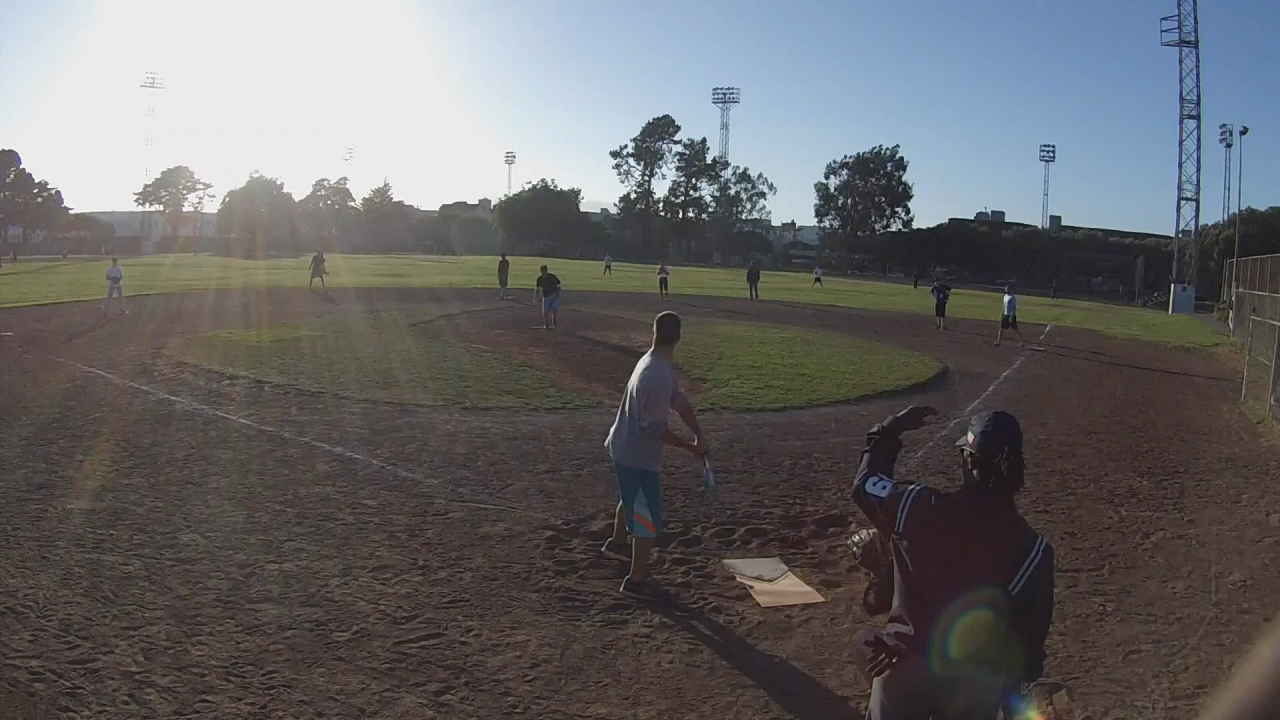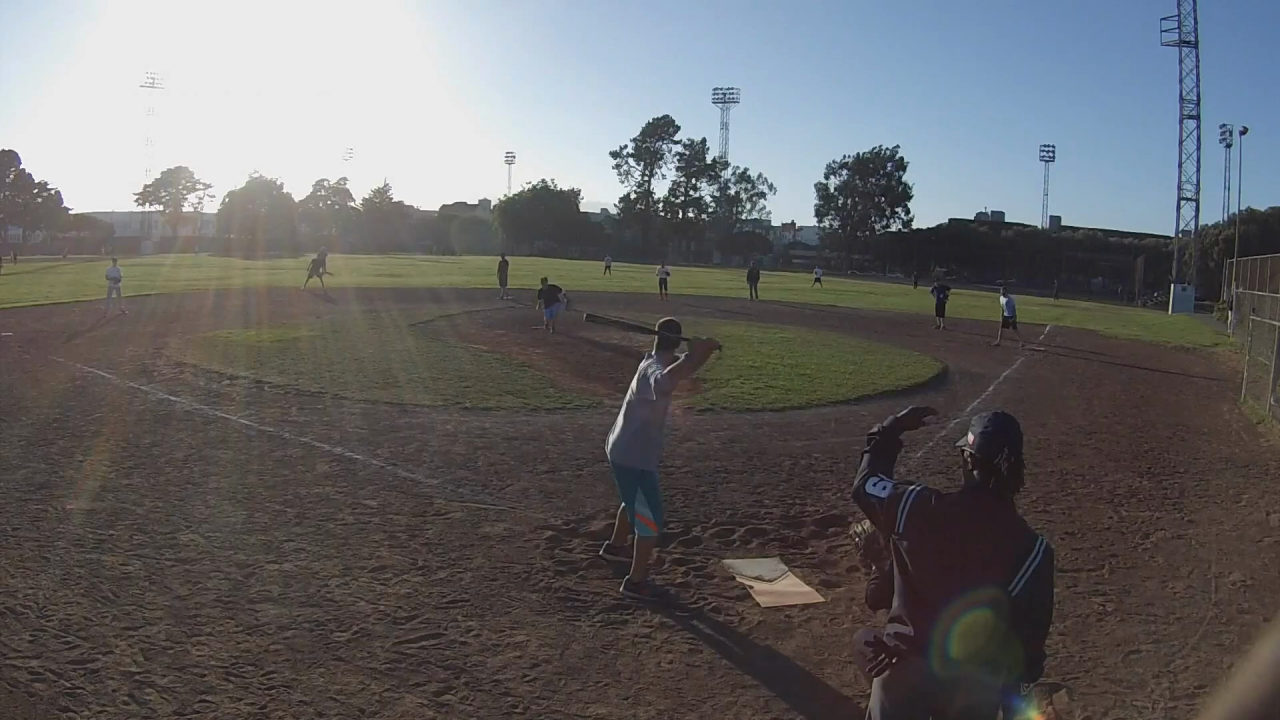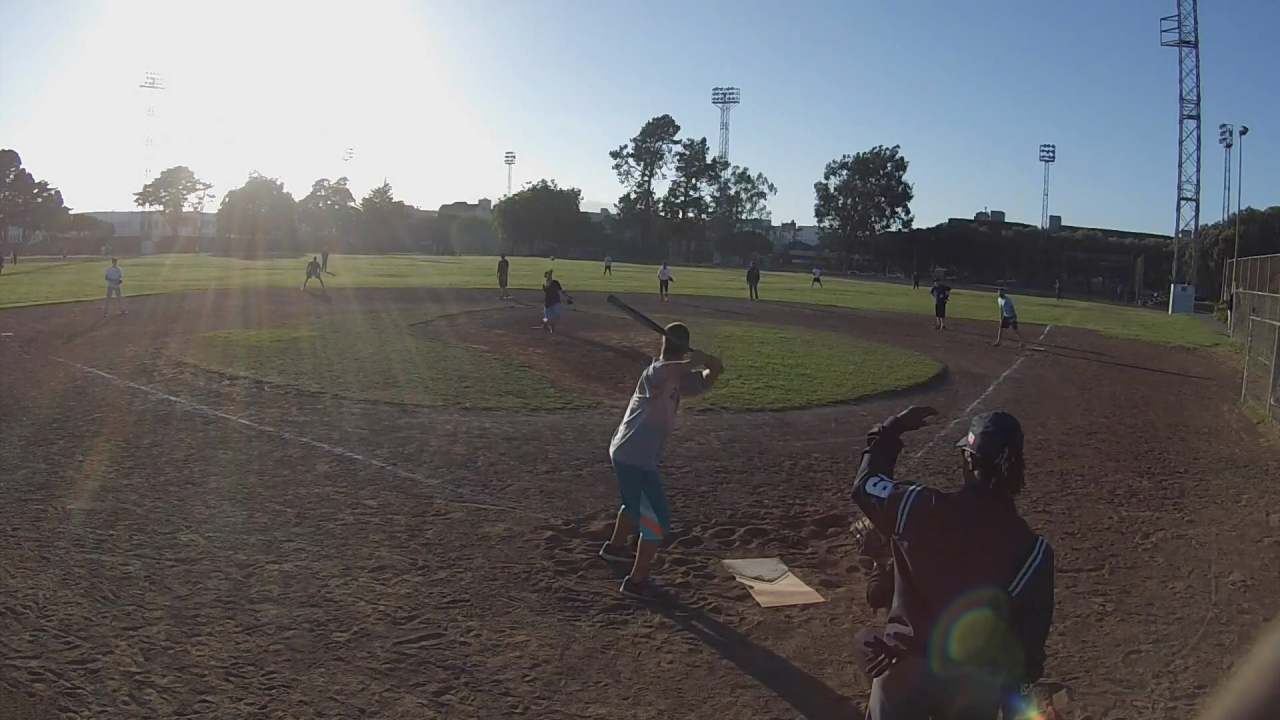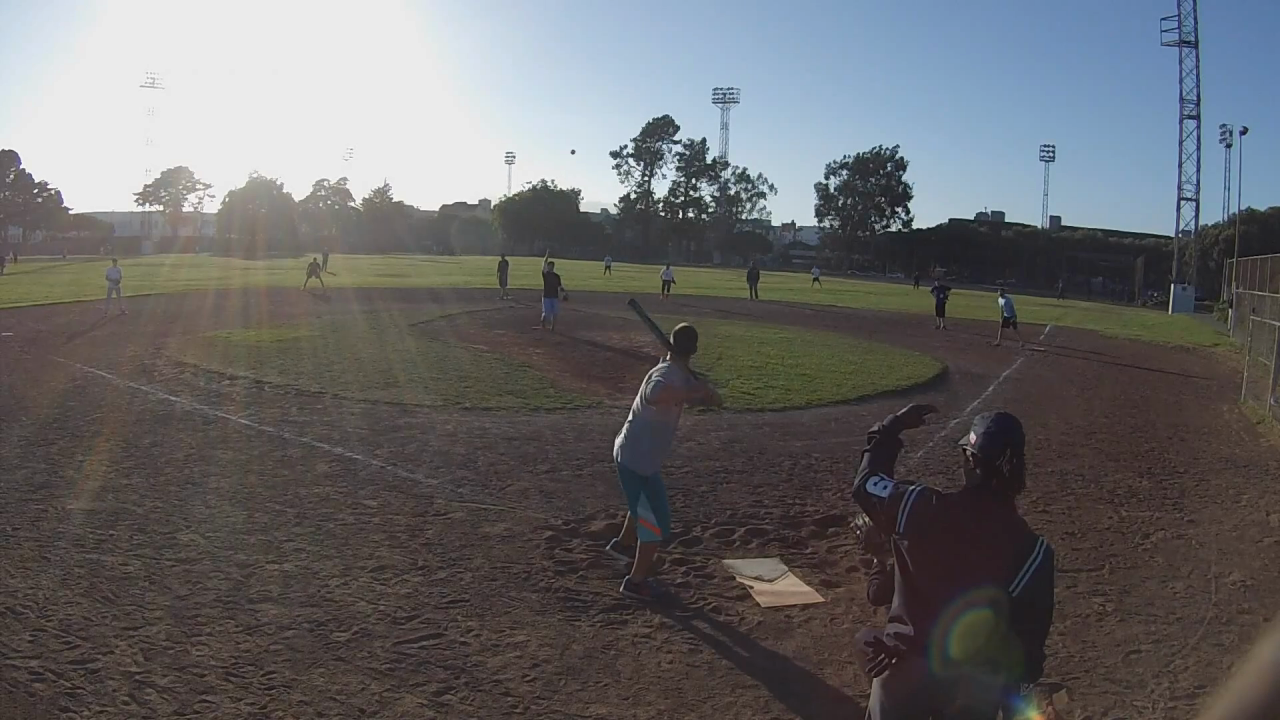
dt=0.4s
person 1, frame 1
left shoulder: (919, 509)
right shoulder: (1031, 550)
left elbow: (865, 484)
right elbow: (1030, 634)
left wrist: (890, 430)
right wrist: (1016, 692)
left hip: (907, 671)
right hip: (978, 684)
person 1, frame 2
left shoulder: (919, 509)
right shoulder: (1031, 551)
left elbow: (865, 485)
right elbow: (1030, 636)
left wrist: (890, 430)
right wrist: (1017, 688)
left hip: (906, 671)
right hip: (978, 684)
person 1, frame 3
left shoulder: (919, 509)
right shoulder: (1031, 551)
left elbow: (865, 484)
right elbow: (1030, 635)
left wrist: (891, 430)
right wrist: (1017, 691)
left hip: (906, 671)
right hip: (978, 684)
person 1, frame 4
left shoulder: (920, 509)
right shoulder: (1031, 551)
left elbow: (866, 484)
right elbow: (1031, 634)
left wrist: (891, 428)
right wrist: (1017, 687)
left hip: (906, 672)
right hip: (977, 684)
person 2, frame 1
left shoulder: (661, 366)
right shoulder: (656, 374)
left elbow: (680, 402)
right elbow: (653, 428)
left wrist: (698, 434)
right wrist: (688, 445)
left hip: (625, 447)
right hip: (638, 454)
left knee: (632, 501)
right knee: (649, 517)
left ankle: (616, 543)
right ankle: (636, 581)
person 2, frame 2
left shoulder: (660, 364)
right shoulder: (654, 368)
left elbow: (694, 362)
right elbow: (665, 384)
left wrist: (707, 346)
right wrist: (692, 351)
left hip: (627, 449)
right hip: (633, 455)
left knee: (635, 502)
right knee: (651, 517)
left ankle: (615, 545)
right ankle: (636, 581)
person 2, frame 3
left shoulder: (677, 372)
right shoulder: (659, 371)
left elbow: (705, 381)
right elbow: (655, 377)
left wrist: (712, 367)
right wrist: (692, 362)
left hip: (630, 452)
right hip: (635, 457)
left knee: (635, 504)
right knee: (656, 520)
left ankle: (615, 546)
right ankle: (636, 581)
person 2, frame 4
left shoulder: (681, 374)
right shoulder: (666, 374)
left elbow: (699, 398)
right elbow: (654, 396)
left wrist: (709, 394)
right wrist: (695, 391)
left hip: (636, 453)
right hip: (638, 458)
left knee: (643, 505)
right knee: (656, 521)
left ankle: (624, 544)
right ankle: (636, 582)
